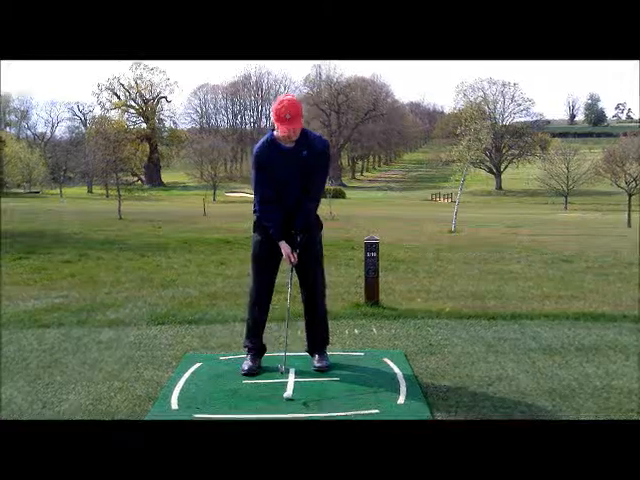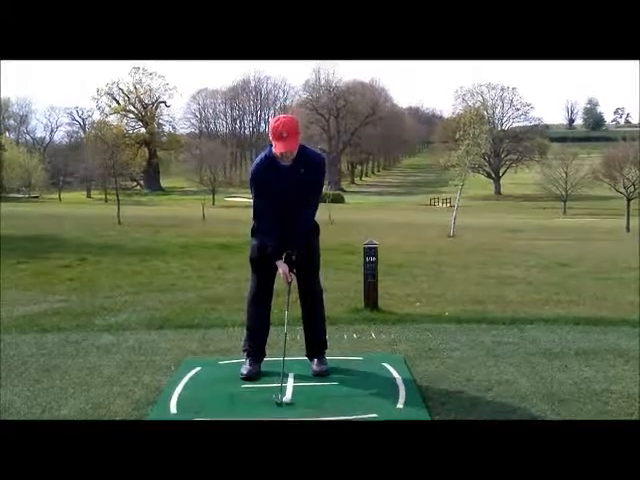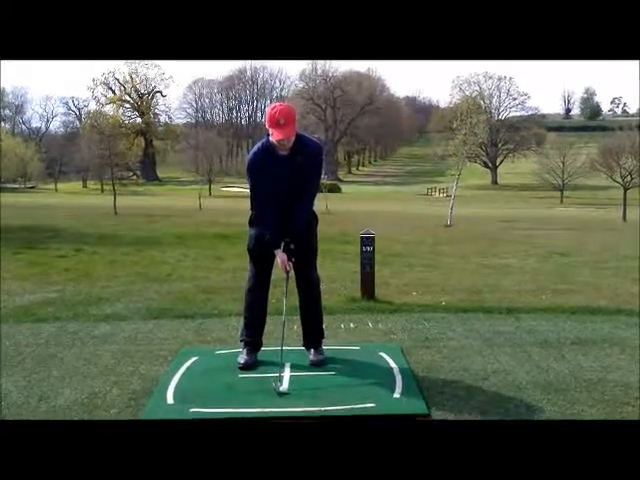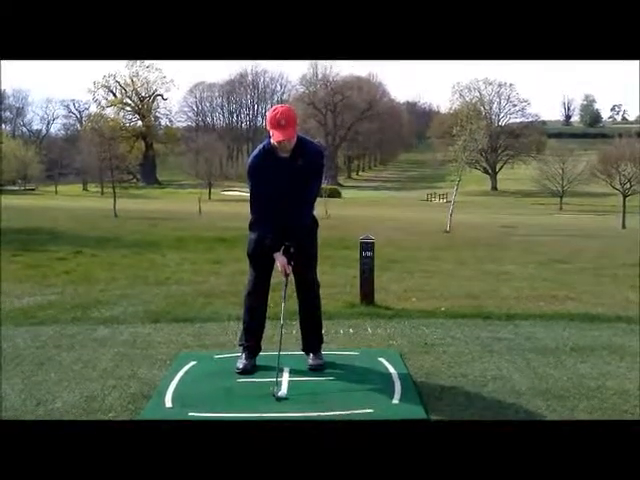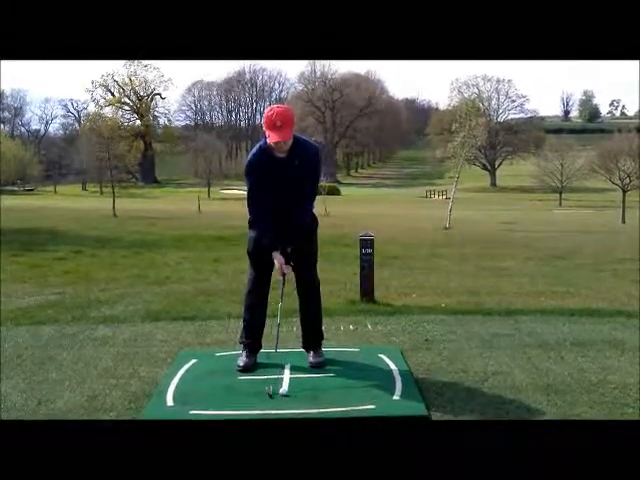
dt=1s
person 1, frame 1
left shoulder: (318, 146)
right shoulder: (263, 150)
left elbow: (313, 194)
right elbow: (264, 200)
left wrist: (298, 233)
right wrist: (280, 240)
left hip: (305, 225)
right hip: (269, 226)
left knee: (314, 288)
right knee: (260, 288)
left ankle: (318, 349)
right ankle: (254, 350)
person 1, frame 2
left shoulder: (315, 162)
right shoulder: (260, 167)
left elbow: (308, 209)
right elbow: (263, 216)
left wrist: (293, 251)
right wrist: (277, 258)
left hip: (303, 233)
right hip: (267, 234)
left knee: (311, 291)
right knee: (259, 292)
left ankle: (317, 353)
right ankle: (253, 355)
person 1, frame 3
left shoulder: (312, 150)
right shoulder: (257, 157)
left elbow: (307, 198)
right elbow: (261, 205)
left wrist: (291, 239)
right wrist: (276, 246)
left hip: (301, 222)
right hip: (265, 223)
left knee: (308, 281)
right knee: (257, 281)
left ankle: (314, 343)
right ankle: (250, 345)
person 1, frame 4
left shoulder: (313, 154)
right shoulder: (258, 159)
left elbow: (308, 201)
right elbow: (260, 208)
left wrist: (291, 243)
right wrist: (275, 249)
left hip: (302, 227)
right hip: (265, 227)
left knee: (308, 285)
right knee: (257, 286)
left ankle: (313, 348)
right ankle: (249, 350)
person 1, frame 5
left shoulder: (310, 153)
right shoulder: (256, 158)
left elbow: (306, 200)
right elbow: (258, 207)
left wrist: (289, 246)
right wrist: (273, 249)
left hip: (300, 224)
right hip: (265, 225)
left knee: (308, 282)
right knee: (257, 283)
left ankle: (313, 345)
right ankle: (249, 347)
